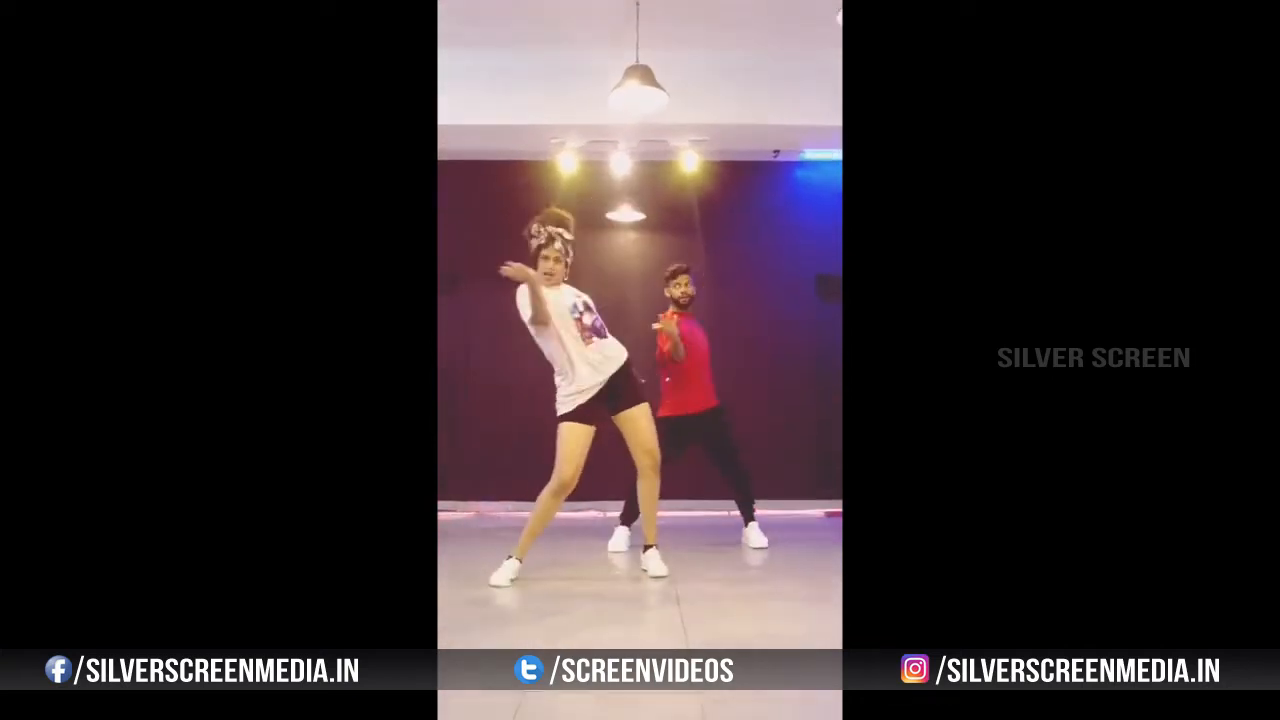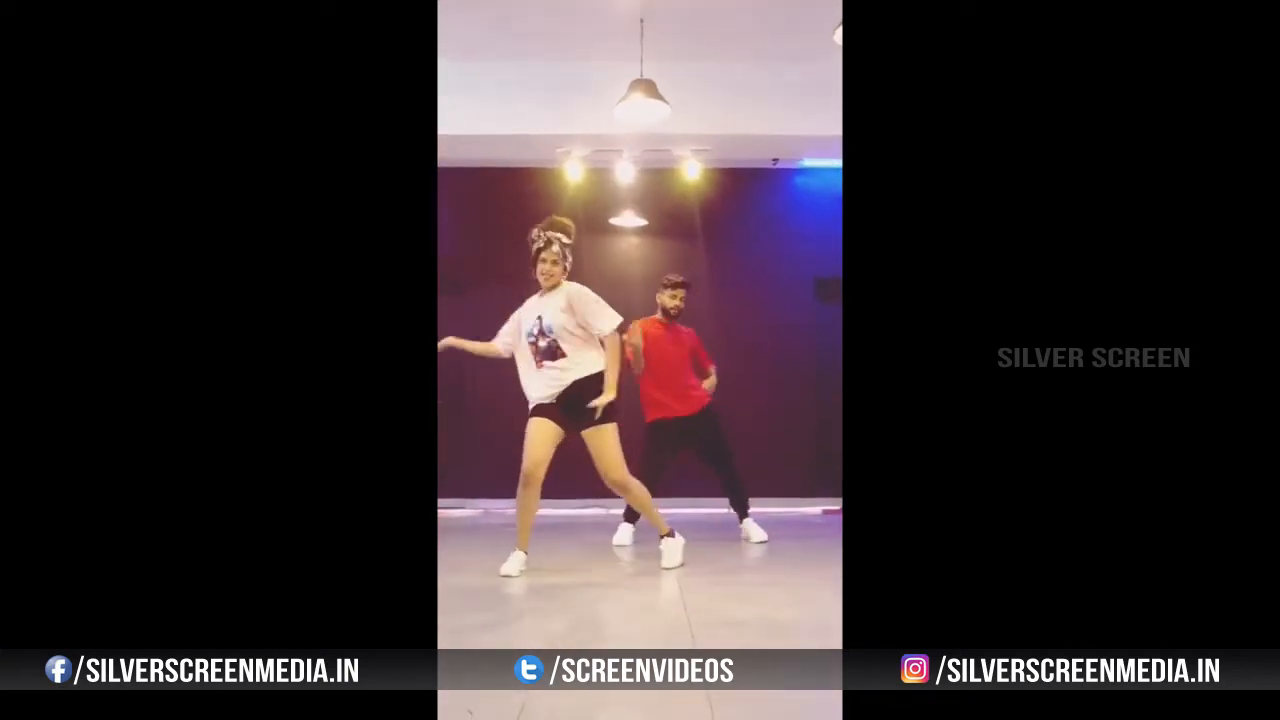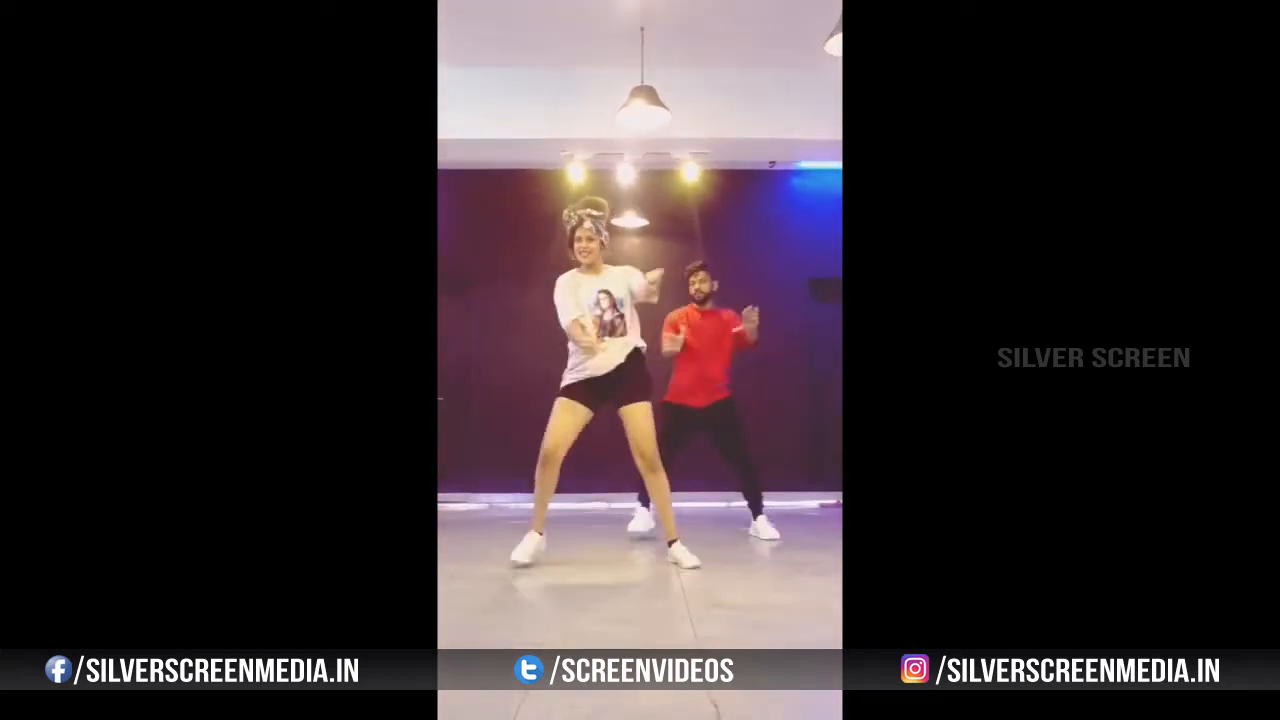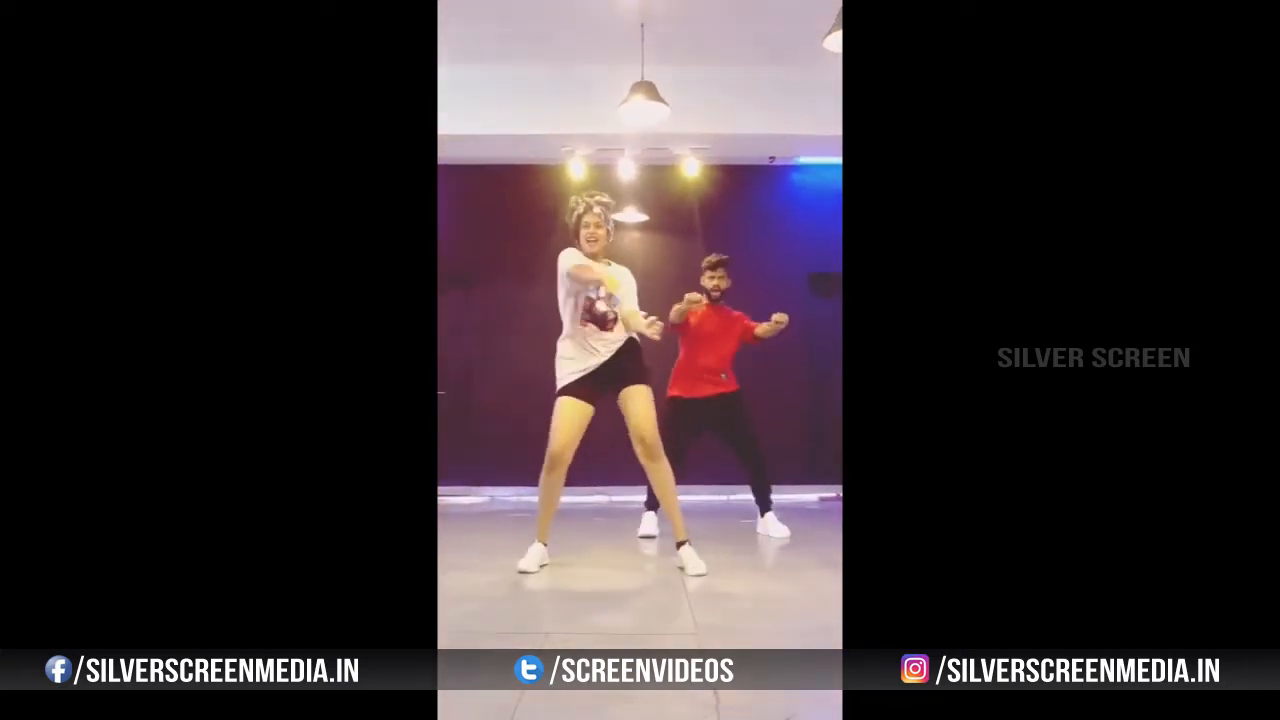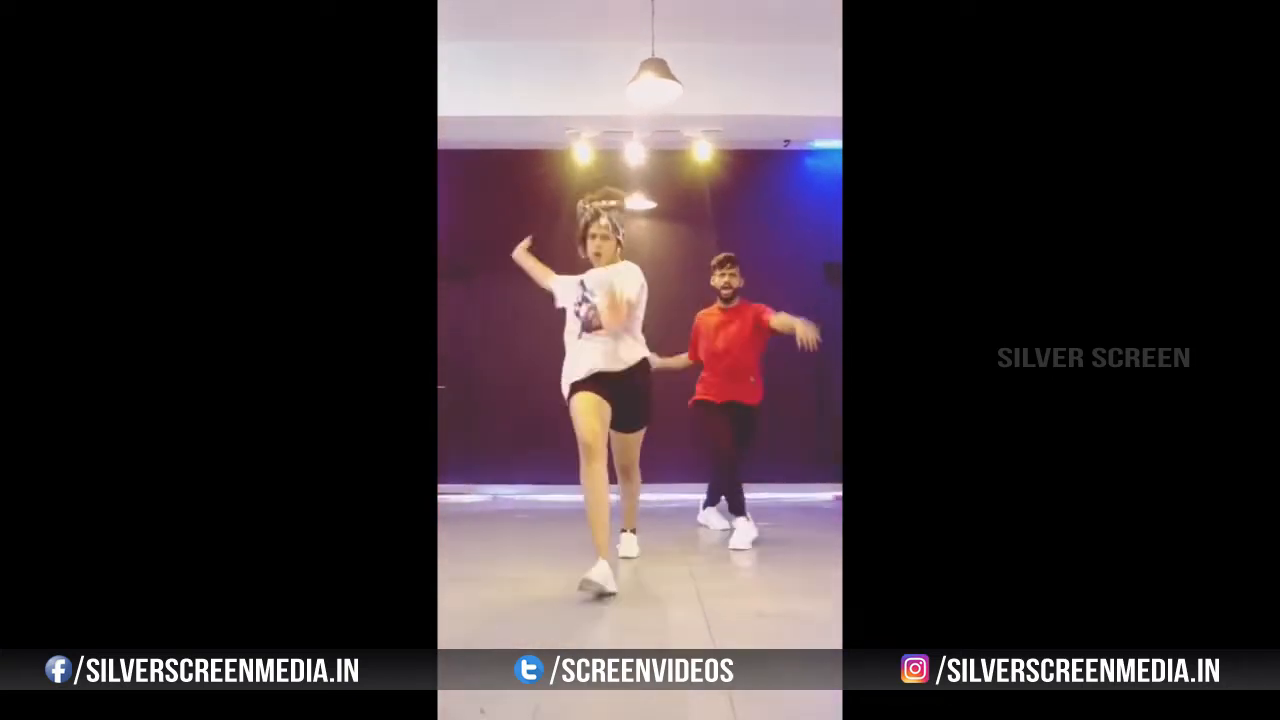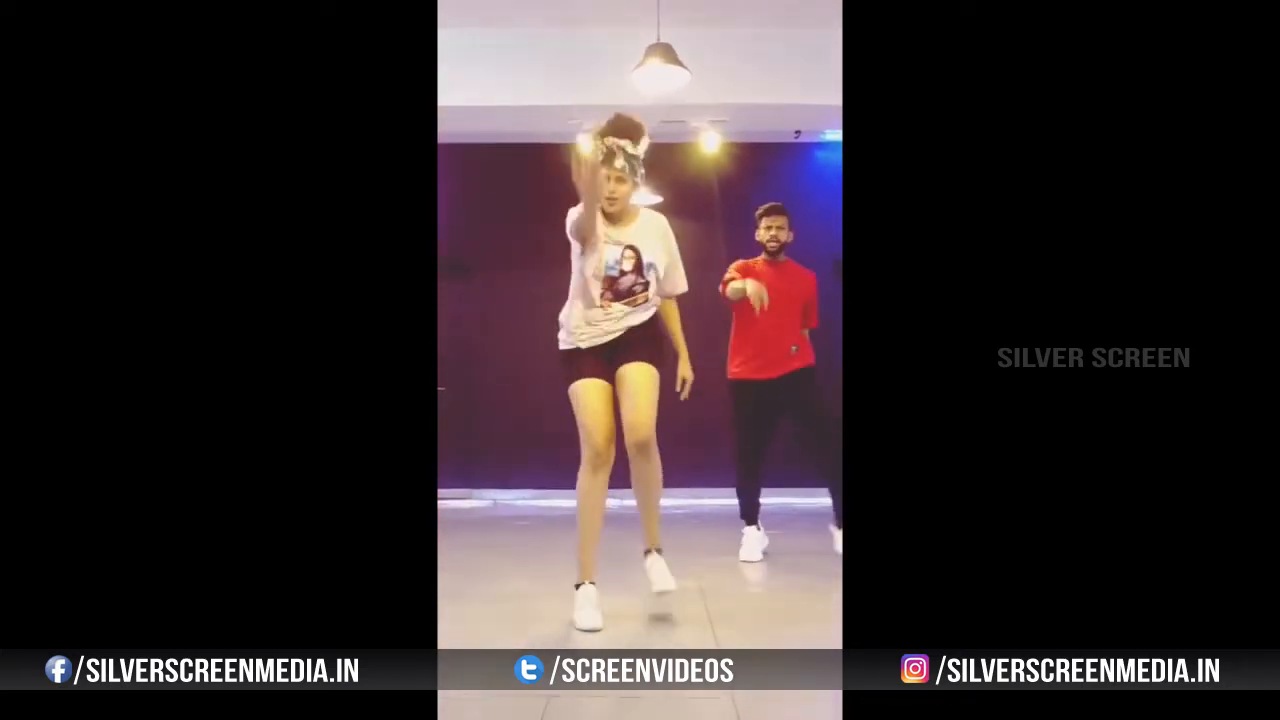
dt=0.5s
person 1, frame 1
left shoulder: (571, 292)
right shoulder: (529, 292)
right elbow: (541, 318)
right wrist: (531, 283)
left hip: (619, 375)
right hip: (580, 391)
left knee: (650, 459)
right knee: (564, 480)
left ankle: (650, 549)
right ankle: (515, 558)
person 1, frame 2
left shoulder: (574, 294)
right shoulder: (529, 305)
left elbow: (611, 336)
right elbow: (499, 349)
left wrist: (610, 387)
right wrist: (457, 343)
left hip: (585, 389)
right hip: (544, 396)
left knee: (617, 479)
right knee: (530, 473)
left ankle: (668, 535)
right ankle: (521, 551)
person 1, frame 3
left shoulder: (625, 274)
right shoulder: (567, 284)
left elbow: (649, 293)
right elbow: (574, 328)
left wrist: (652, 282)
right wrist: (586, 339)
left hip: (628, 369)
right hip: (584, 373)
left knee: (649, 457)
right knee: (550, 451)
left ankle: (674, 542)
right ankle: (536, 533)
person 1, frame 4
left shoulder: (624, 275)
right shoulder: (569, 258)
left elbow: (629, 320)
right elbow: (581, 270)
left wrist: (645, 325)
right wrist: (607, 278)
left hip: (625, 360)
right hip: (580, 367)
left knee: (649, 444)
right knee: (558, 453)
left ankle: (682, 543)
right ankle: (540, 543)
person 1, frame 5
left shoulder: (629, 274)
right shoulder: (578, 281)
left elbow: (624, 305)
right elbow: (551, 281)
left wrist: (615, 310)
right wrist: (522, 256)
left hip: (628, 374)
right hip: (584, 376)
left knee: (627, 465)
right knee: (590, 445)
left ankle: (628, 530)
right ankle: (603, 564)
person 1, frame 6
left shoulder: (658, 227)
right shoulder: (581, 220)
left elbow: (667, 295)
right elbow: (584, 236)
left wrist: (683, 353)
right wrist: (585, 186)
left hip: (640, 337)
right hip: (586, 341)
left knee: (640, 436)
right knee: (596, 451)
left ankle: (653, 551)
right ankle: (585, 586)
person 2, frame 1
left shoulder: (692, 320)
right shoulder: (670, 324)
right elbow: (677, 355)
right wrist: (673, 336)
left hip: (709, 409)
right hip: (676, 414)
left knee: (734, 468)
left ankle: (750, 525)
right ankle: (624, 528)
person 2, frame 2
left shoulder: (687, 335)
right shoulder: (641, 330)
left elbow: (707, 365)
right elbow: (638, 371)
left wrist: (712, 378)
right wrist: (634, 348)
left hip: (698, 412)
right hip: (661, 417)
left knee: (724, 466)
right knee: (649, 473)
left ankle: (746, 520)
right ankle: (628, 523)
person 2, frame 3
left shoulder: (729, 318)
right shoulder: (678, 317)
left elbow: (748, 341)
right elbow: (668, 349)
left wrist: (751, 326)
right wrist: (674, 345)
left hip: (718, 401)
right hip: (680, 402)
left knee: (740, 458)
right knee: (660, 456)
left ankle: (759, 518)
right ankle: (644, 510)
person 2, frame 4
left shoulder: (736, 318)
right shoulder: (690, 307)
left elbow: (759, 333)
right elbow: (676, 319)
left wrist: (777, 324)
right wrist: (688, 305)
left hip: (725, 396)
right hip: (686, 395)
left knee: (752, 453)
right knee: (671, 455)
left ankle: (766, 515)
right ankle: (650, 513)
person 2, frame 5
left shoulder: (756, 314)
right shoulder: (702, 320)
left elbow: (776, 319)
left wrist: (798, 324)
right wrist: (662, 362)
left hip: (746, 402)
right hip: (711, 400)
left knee: (731, 460)
right knee: (724, 453)
left ankle: (709, 507)
right ankle: (741, 521)
person 2, frame 6
left shoulder: (806, 278)
right shoulder: (744, 269)
right elbow: (729, 290)
right wrist: (746, 285)
left hip: (797, 371)
right hip: (752, 376)
left knee: (825, 445)
right knee: (748, 455)
left ankle: (841, 523)
right ankle: (752, 530)
